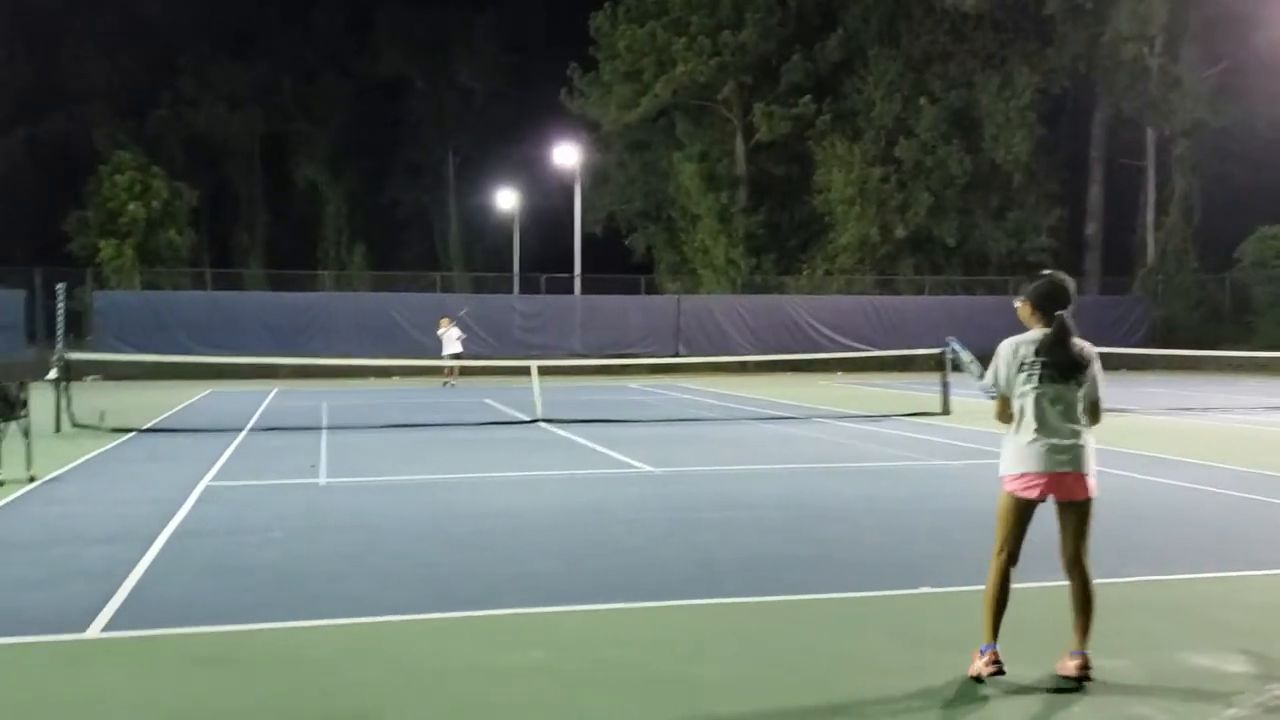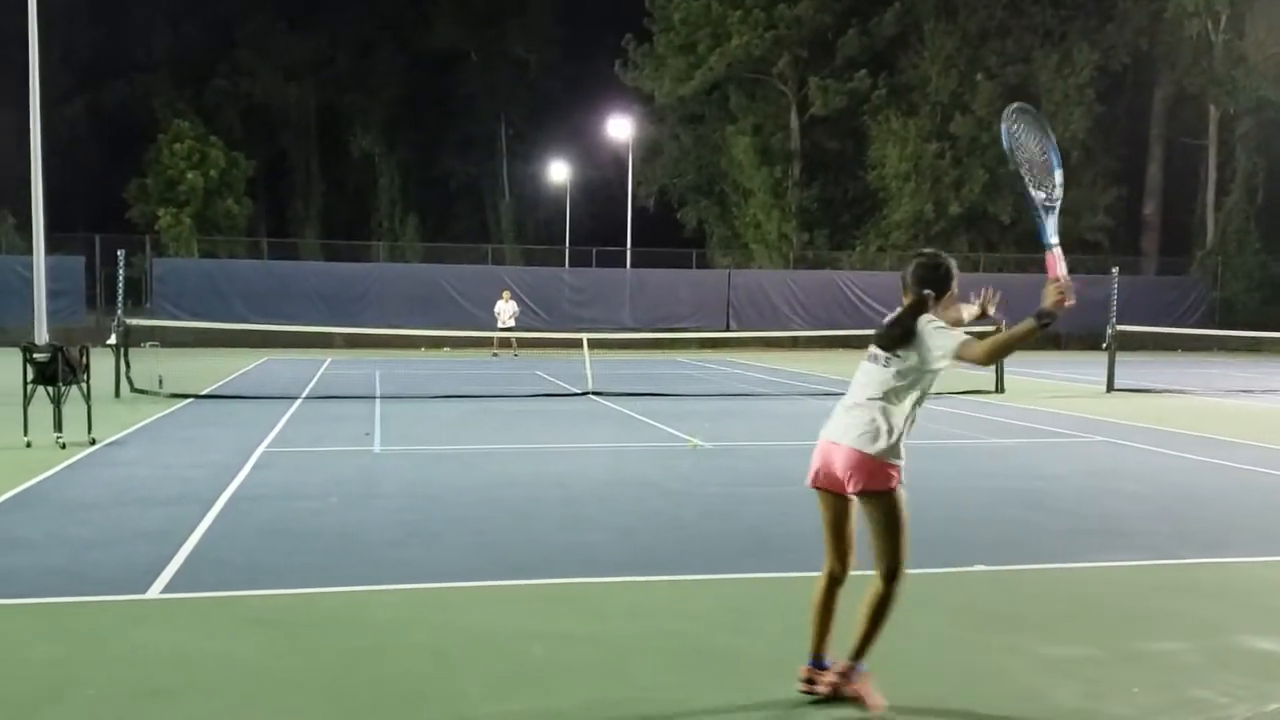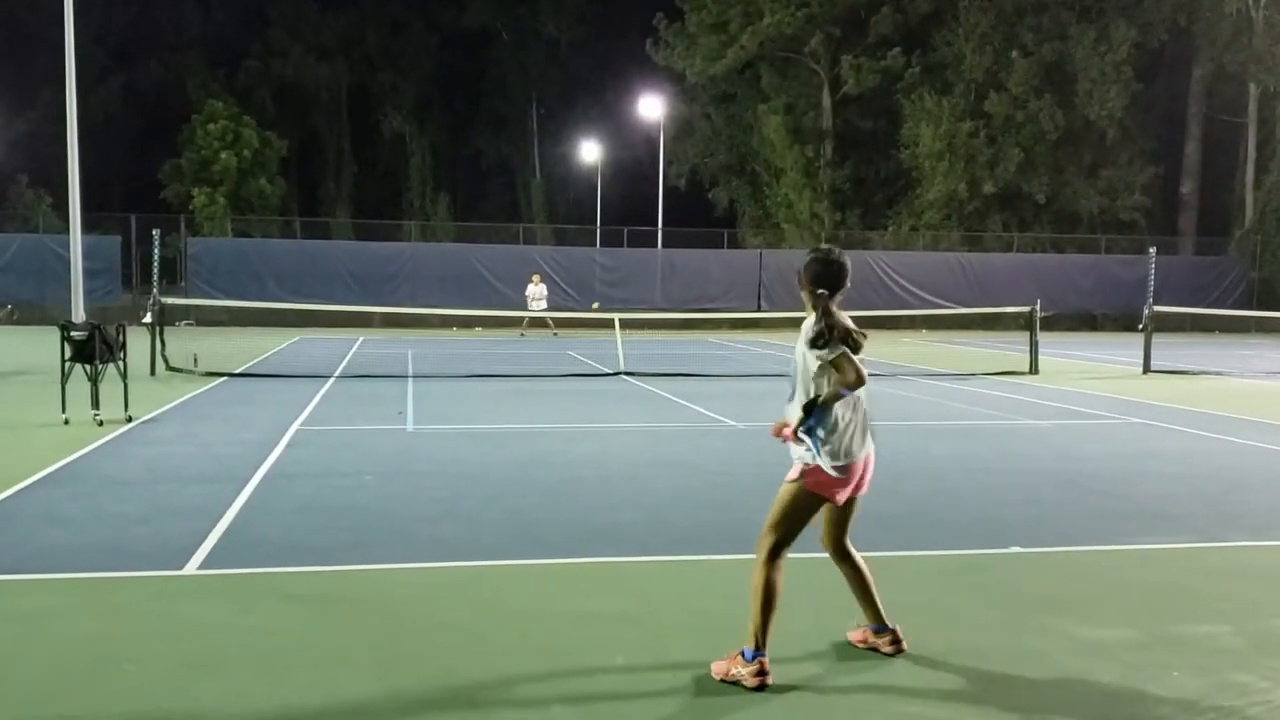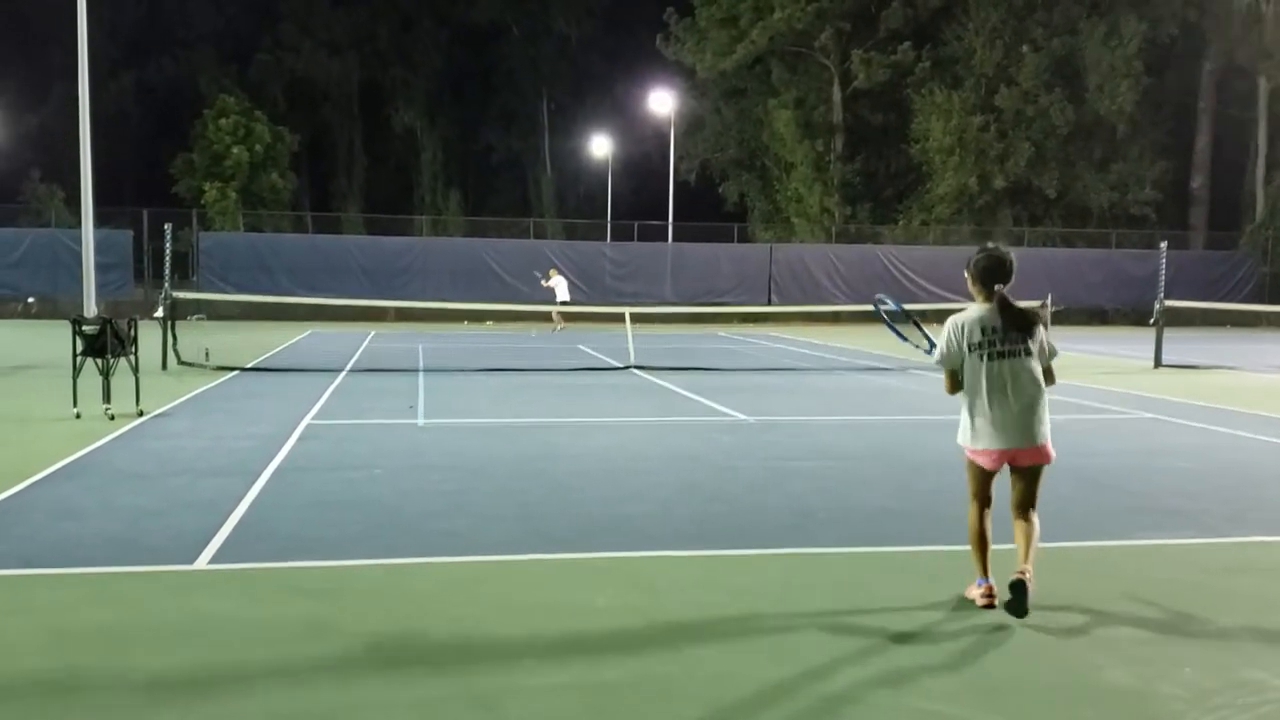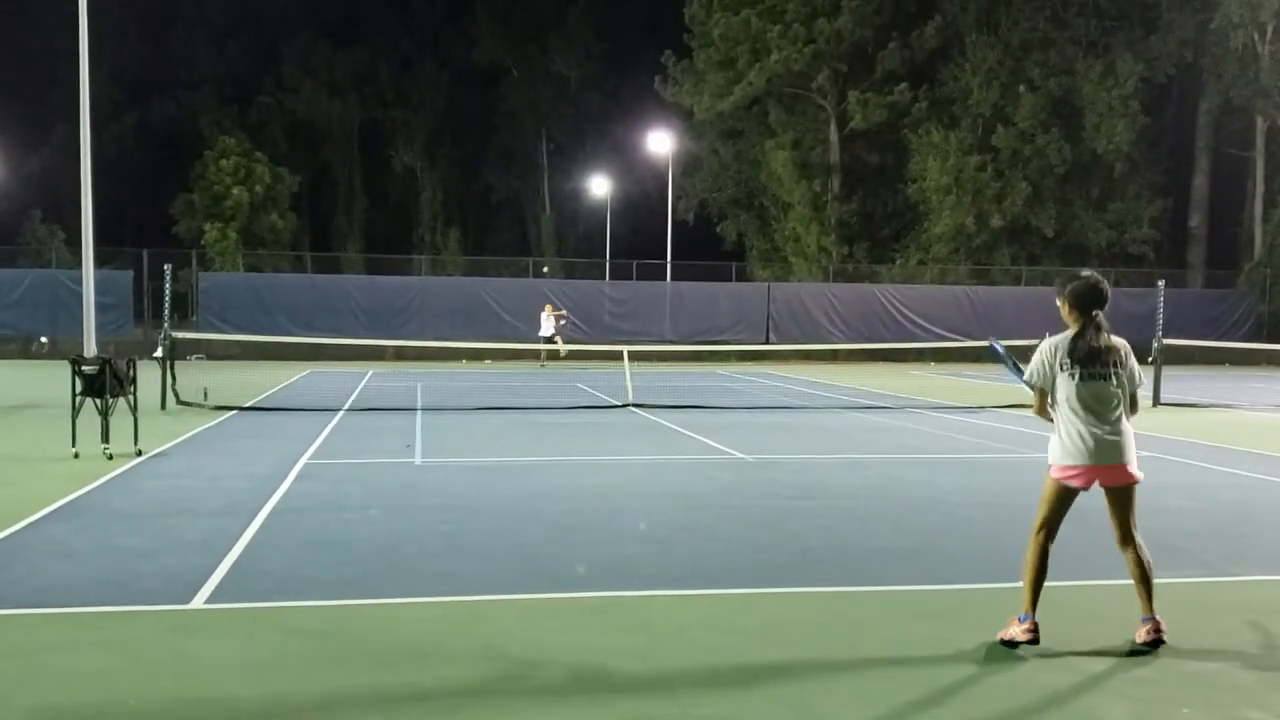
dt=1s
person 1, frame 1
left shoulder: (1013, 348)
right shoulder: (1085, 352)
left elbow: (1003, 414)
right elbow: (1093, 416)
left hip: (1027, 464)
right hip: (1074, 465)
left knee: (1004, 557)
right knee: (1075, 561)
left ankle: (989, 653)
right ankle: (1079, 656)
person 1, frame 2
left shoulder: (898, 321)
right shoulder: (930, 331)
right elbow: (983, 353)
left wrist: (972, 312)
right wrist: (1043, 316)
left hip: (832, 444)
right hip: (870, 455)
left knee: (836, 567)
right knee: (889, 572)
left ankle: (815, 669)
right ankle: (850, 672)
person 1, frame 3
left shoulder: (817, 327)
right shoulder: (839, 325)
left elbow: (856, 377)
left wrist: (817, 406)
right wrist: (802, 422)
left hip: (826, 461)
right hip: (856, 455)
left knee: (769, 552)
right knee: (837, 546)
left ankle: (753, 661)
right ankle: (883, 631)
person 1, frame 4
left shoulder: (958, 325)
right shoulder: (1031, 321)
left elbow: (952, 387)
right elbow: (1049, 378)
left hip: (984, 433)
right hip: (1030, 432)
left knee: (980, 503)
right knee: (1025, 510)
left ankle: (984, 584)
right ankle: (1022, 572)
person 1, frame 5
left shoulder: (1052, 347)
right shoulder: (1120, 348)
left elbow: (1039, 409)
right elbow: (1132, 407)
left hip: (1073, 455)
right hip: (1117, 452)
left knee: (1042, 534)
right knee: (1127, 536)
left ankle: (1026, 622)
right ankle: (1150, 622)
